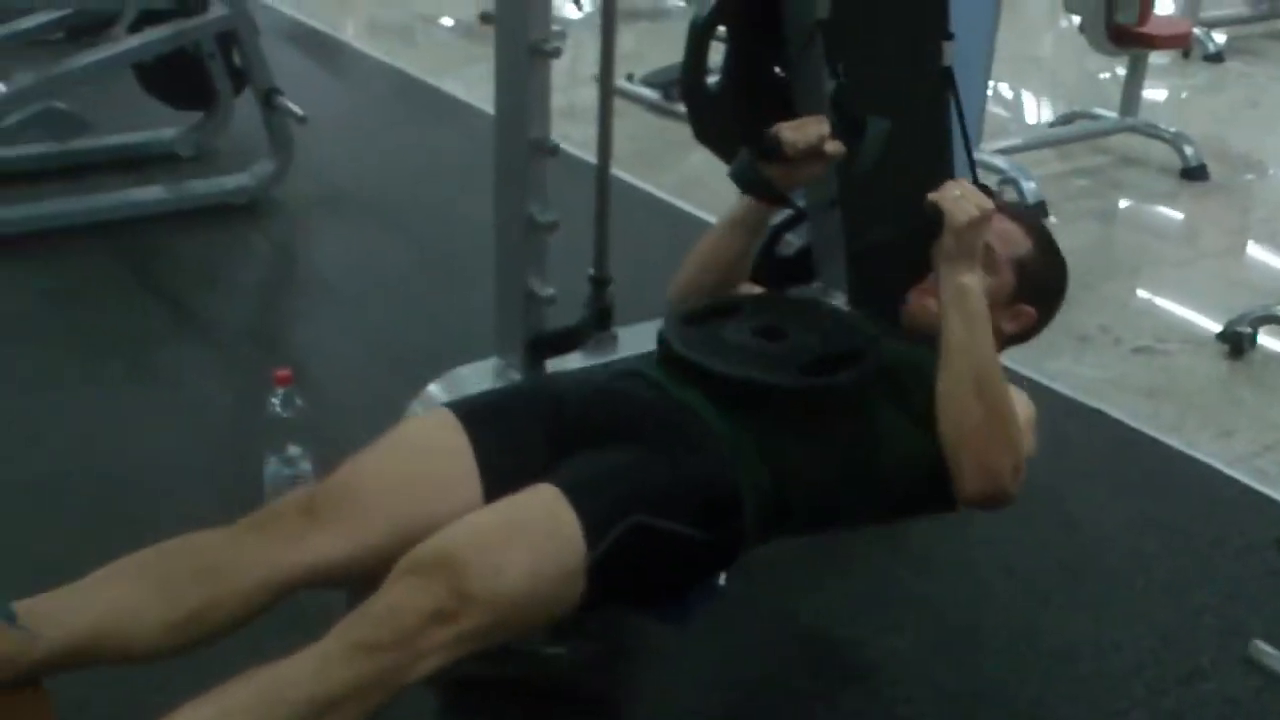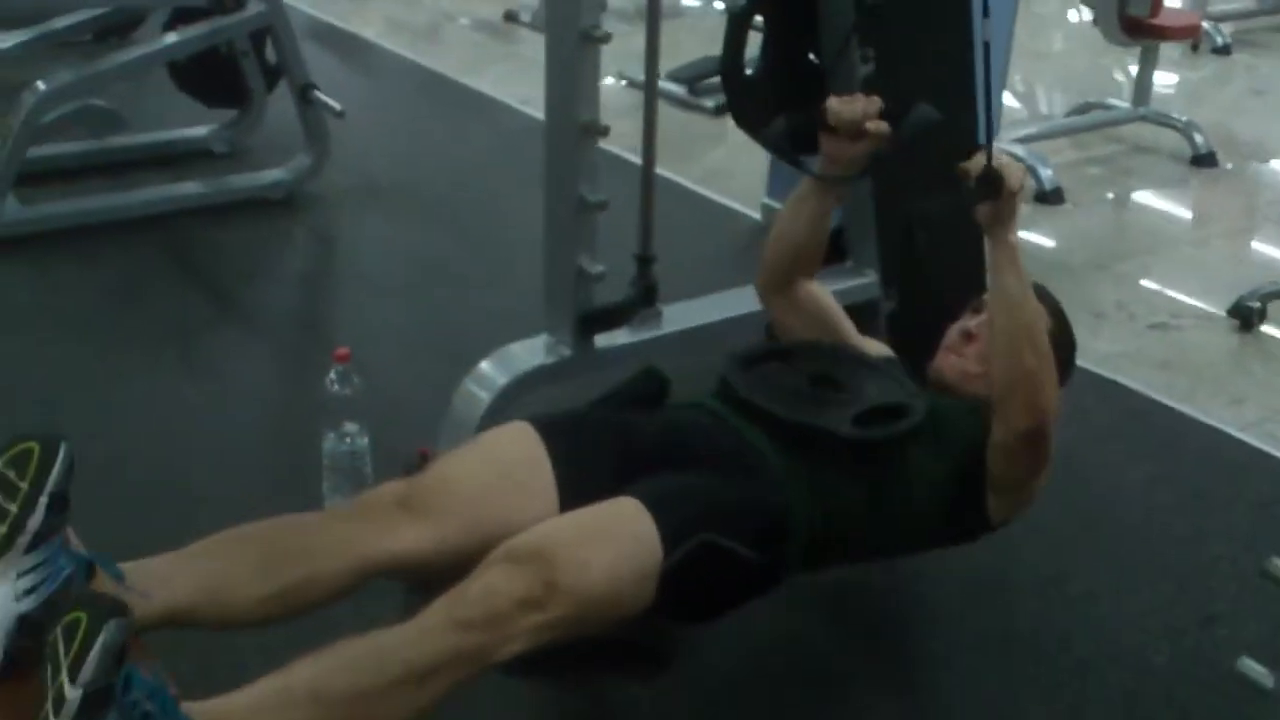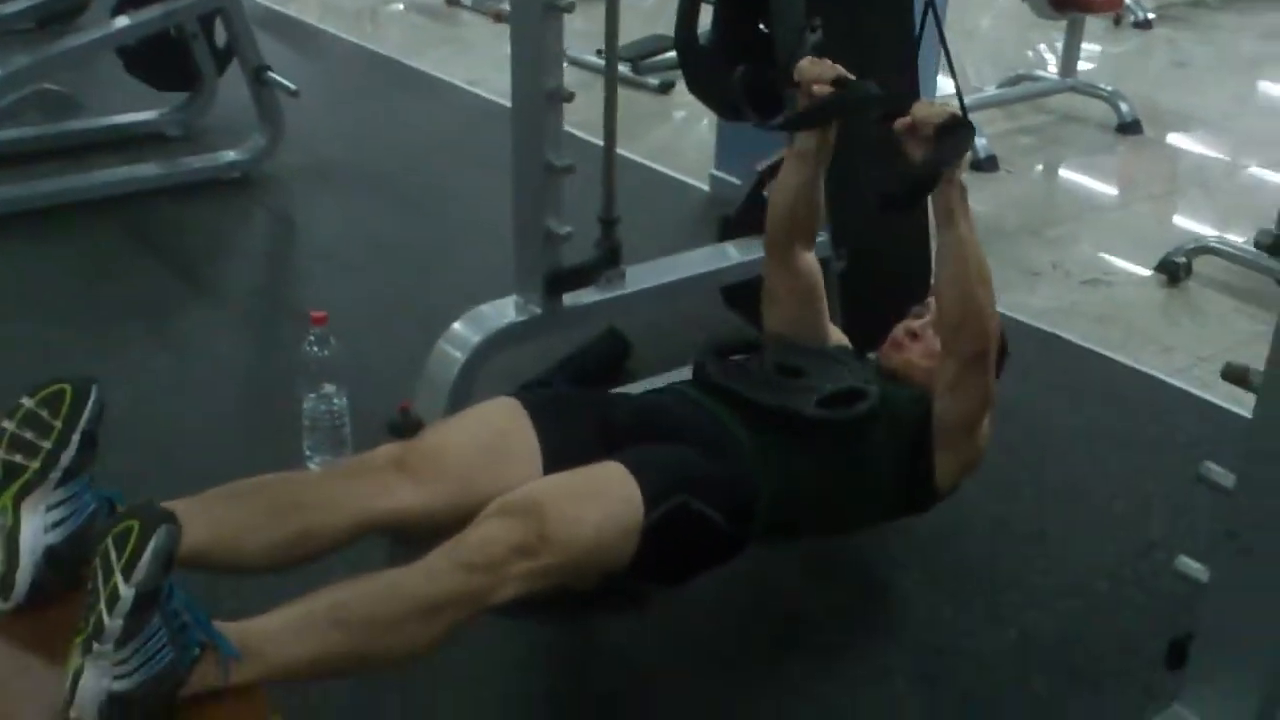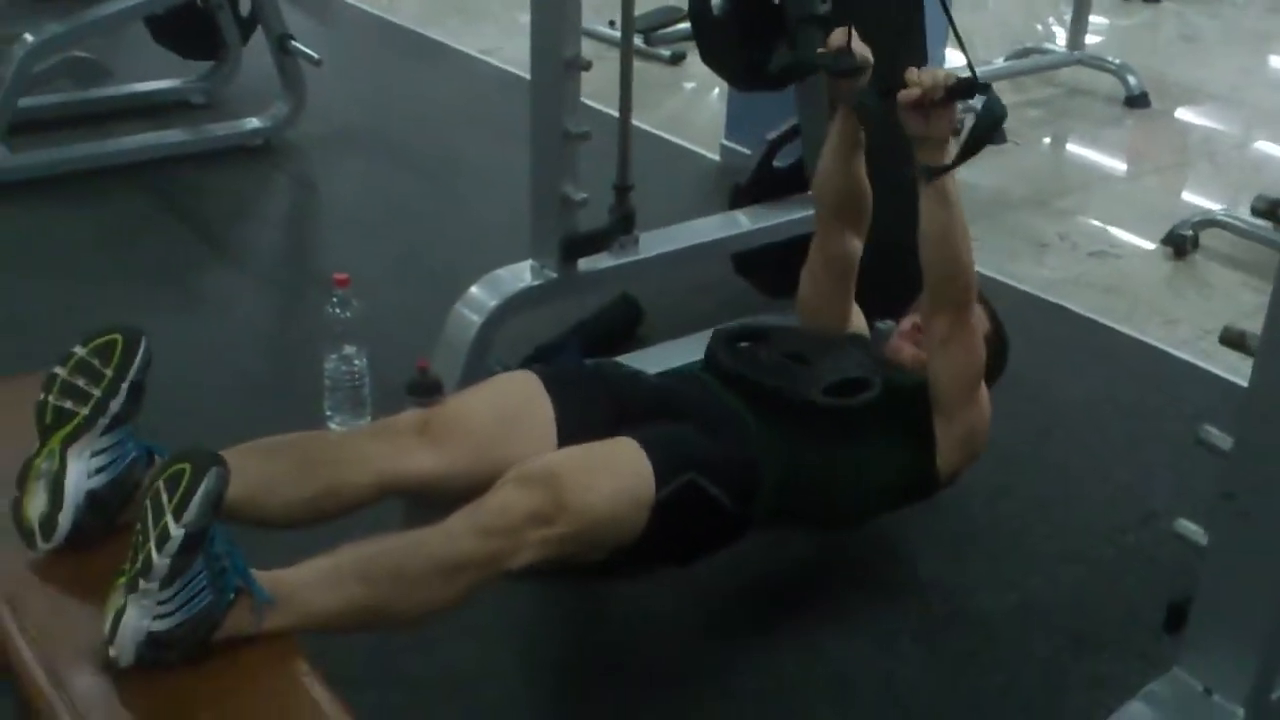
dt=0.3s
person 1, frame 1
left shoulder: (997, 407)
right shoulder: (857, 329)
left elbow: (983, 480)
right elbow: (693, 295)
left wrist: (964, 276)
right wrist: (772, 189)
left hip: (702, 481)
right hip: (611, 398)
left knee: (428, 603)
right knee: (305, 524)
person 1, frame 2
left shoulder: (994, 459)
right shoulder: (880, 372)
left elbow: (1028, 415)
right elbow: (778, 280)
left wrist: (1000, 240)
right wrist: (833, 168)
left hip: (755, 502)
right hip: (669, 432)
left knee: (512, 595)
right knee: (402, 514)
person 1, frame 3
left shoulder: (938, 442)
right shoulder: (827, 358)
left elbow: (974, 352)
right elbow: (786, 249)
left wrist: (946, 188)
right wrist: (815, 137)
left hip: (722, 477)
right hip: (639, 412)
left knee: (506, 546)
right knee: (398, 472)
right ankle: (85, 530)
person 1, frame 4
left shoulder: (947, 424)
right shoulder: (845, 347)
left elbow: (955, 304)
right elbow: (839, 230)
left wrist: (933, 155)
right wrist: (849, 110)
left hip: (729, 459)
right hip: (656, 393)
left knee: (524, 509)
right knee: (419, 439)
left ankle: (229, 609)
right ankle: (123, 479)
